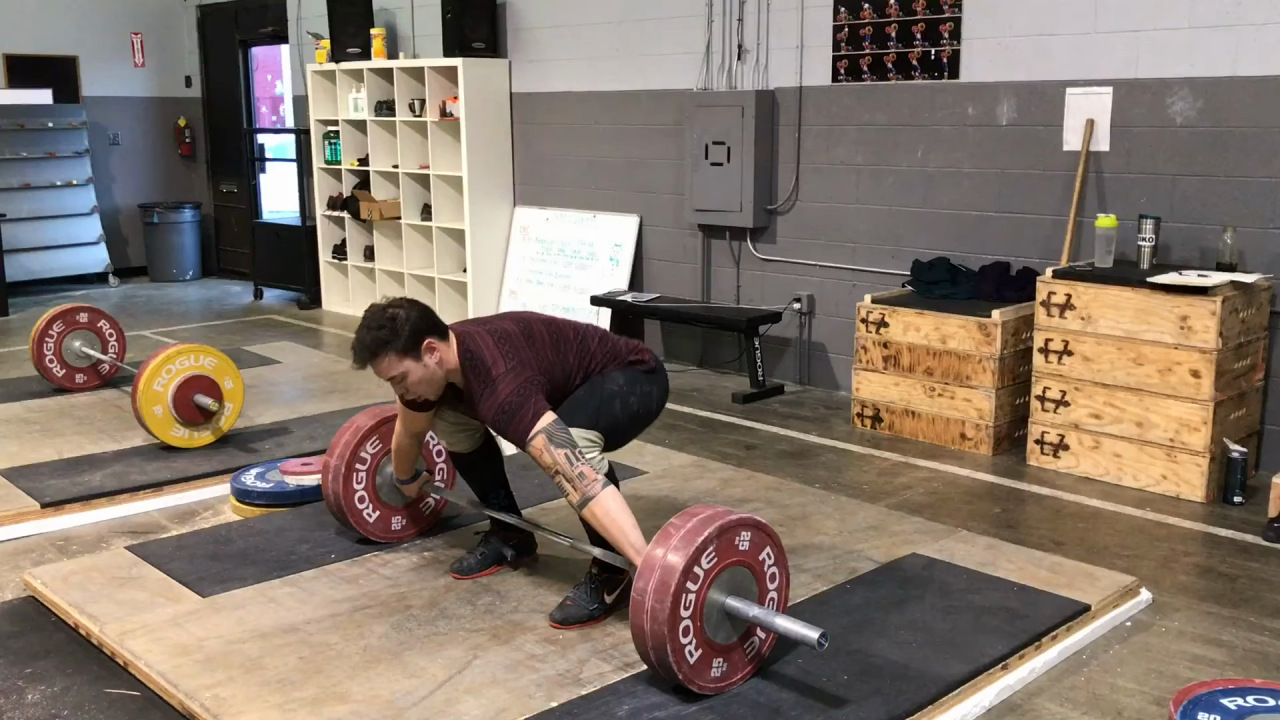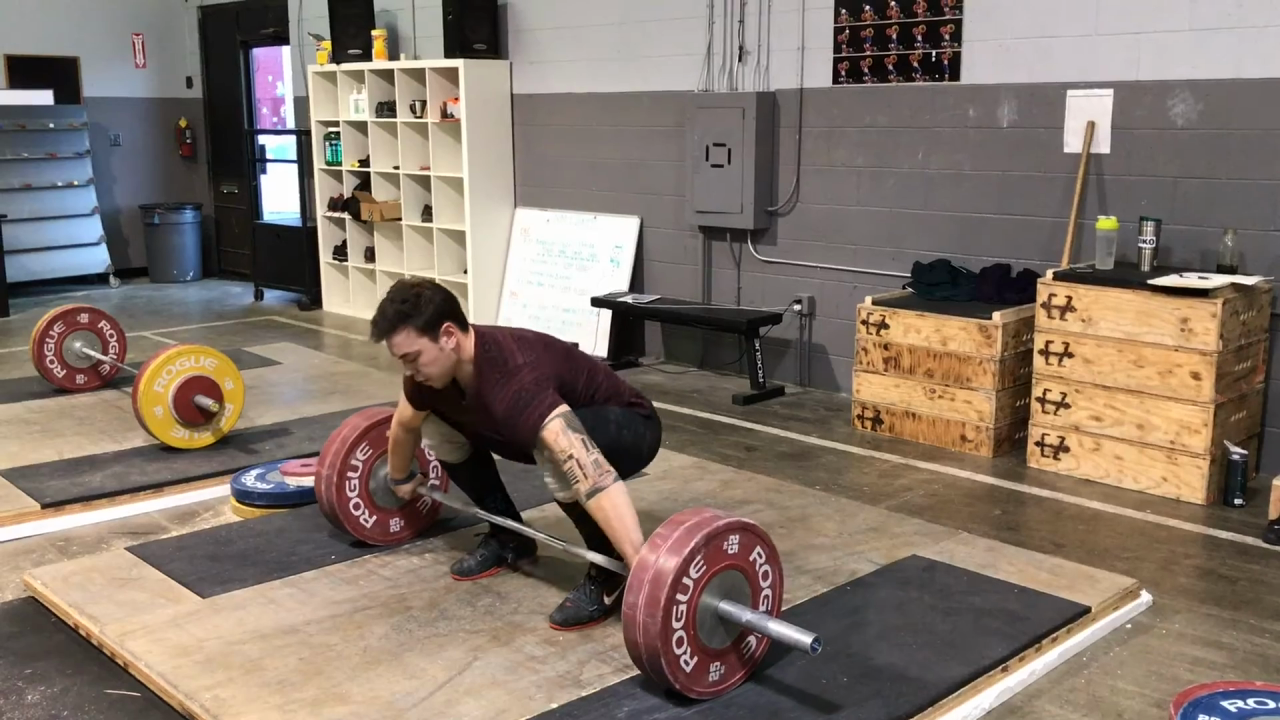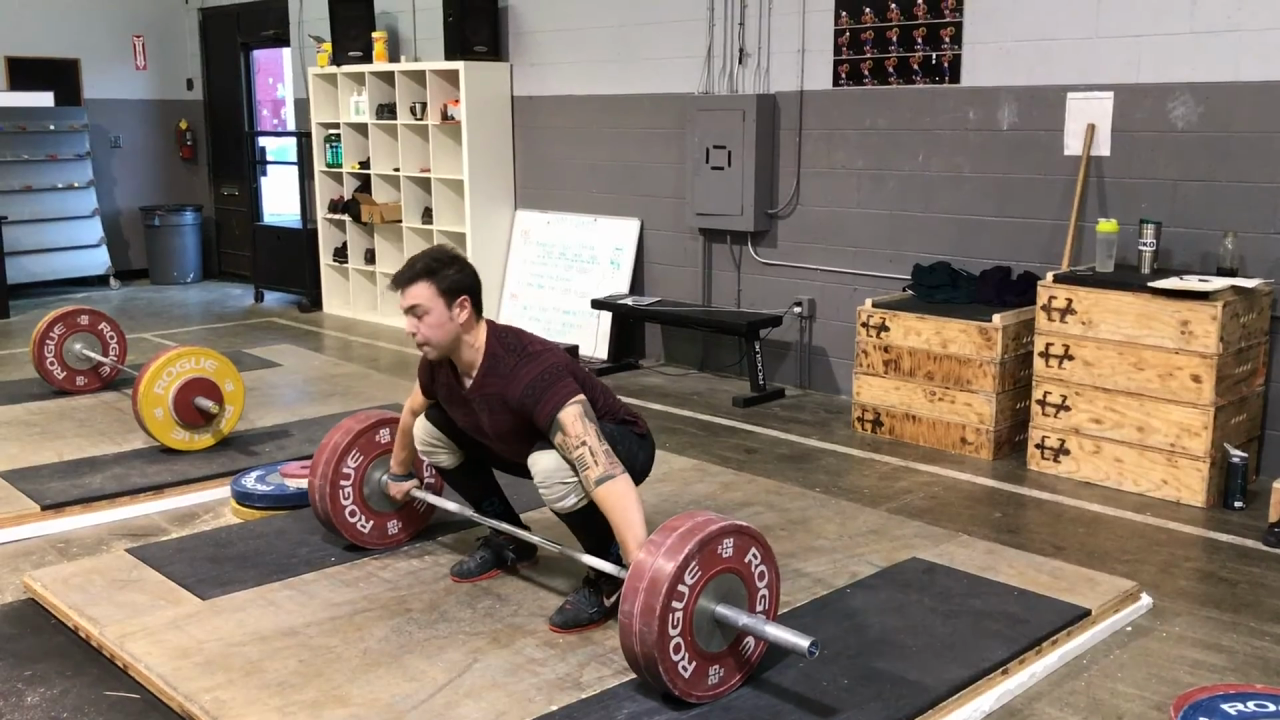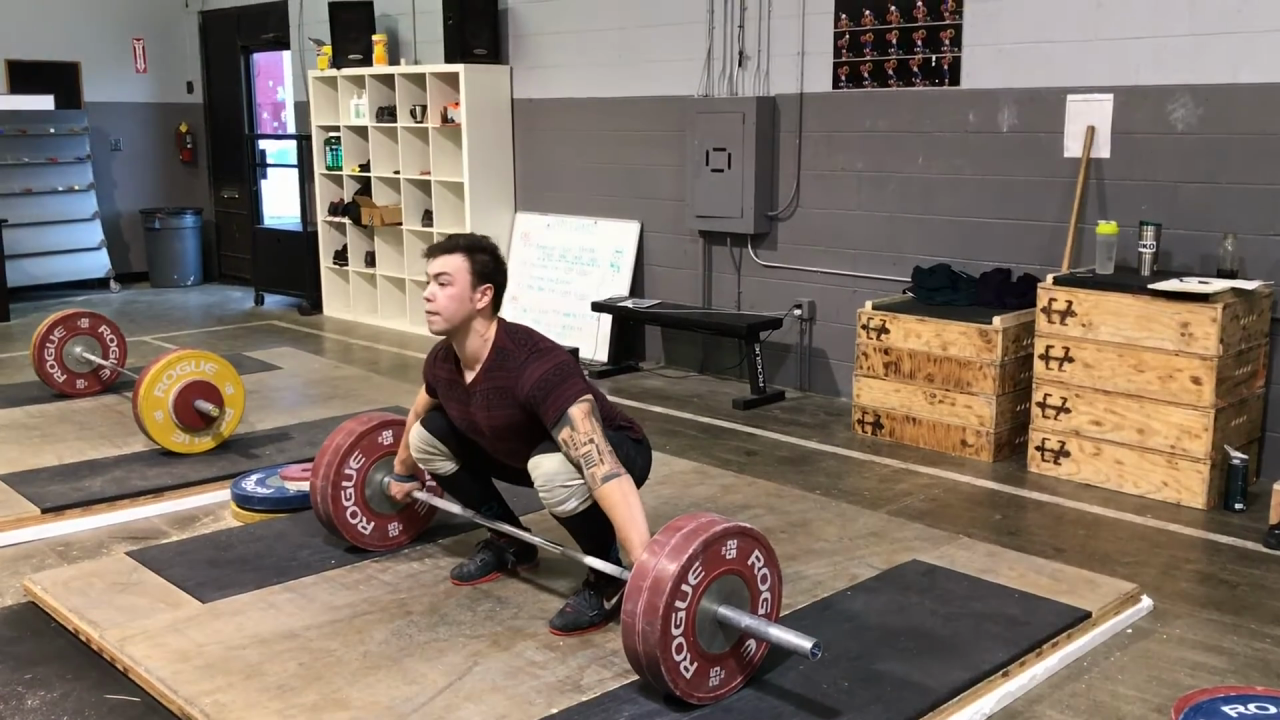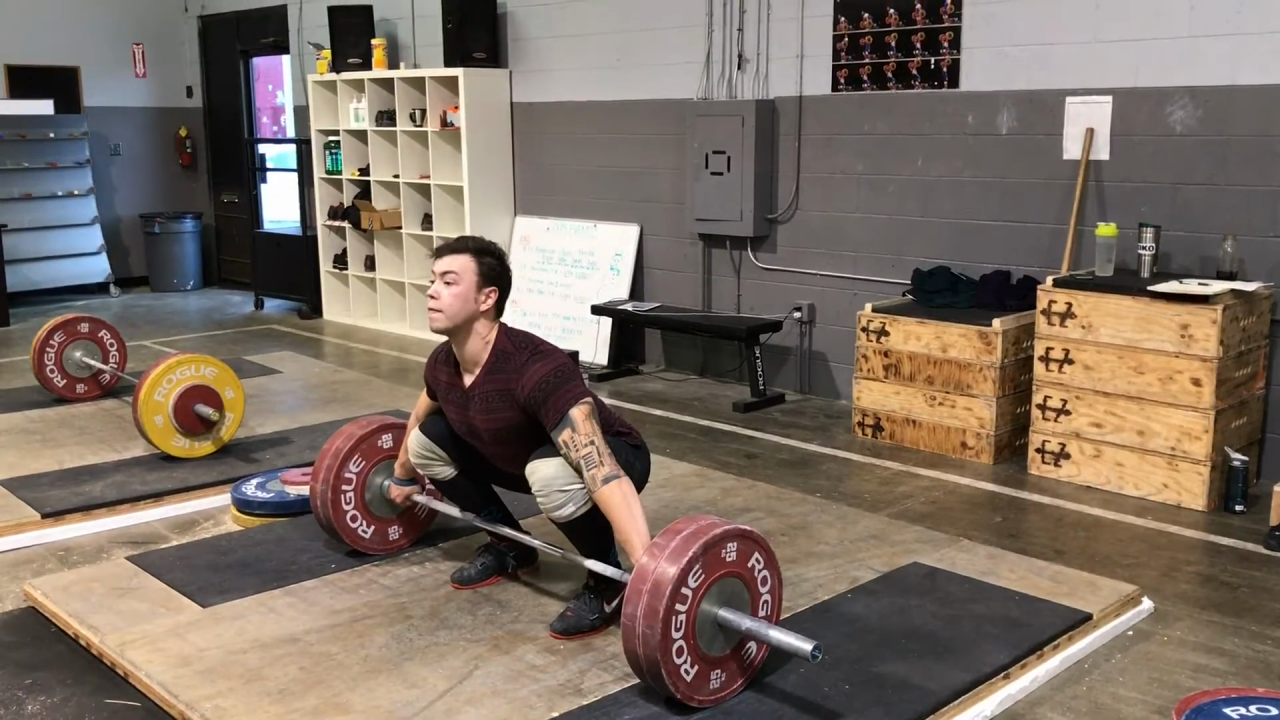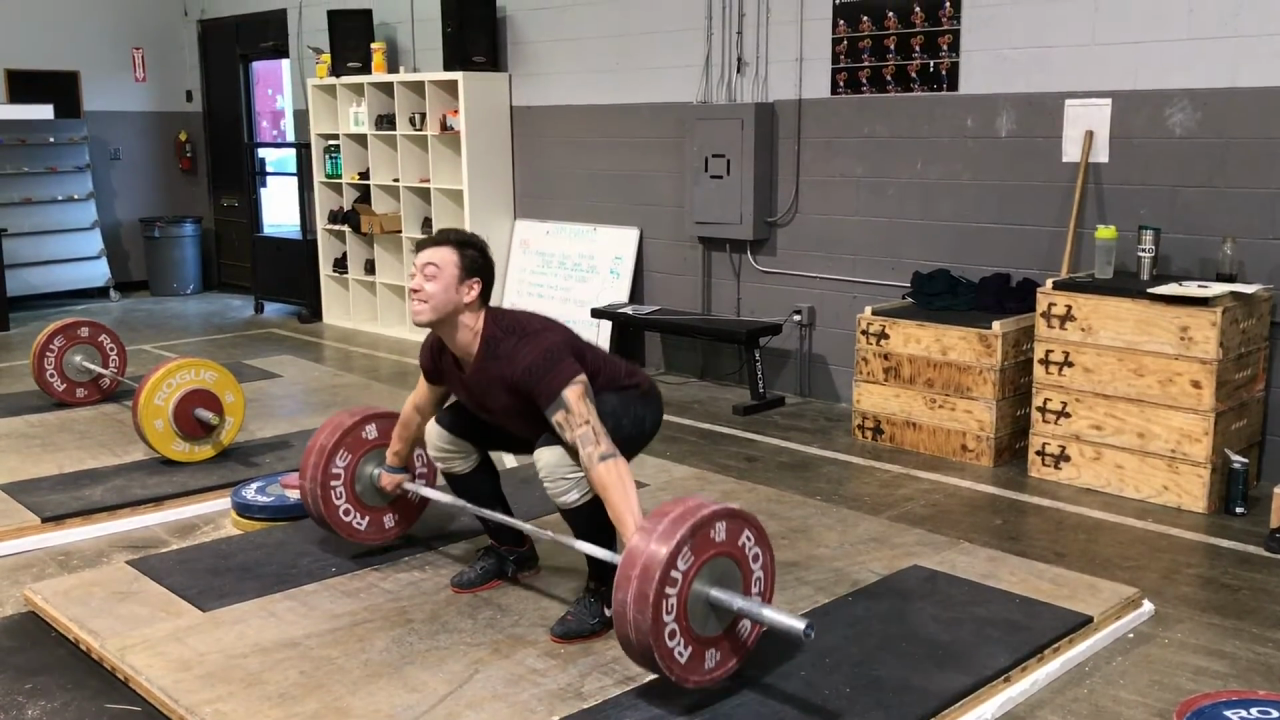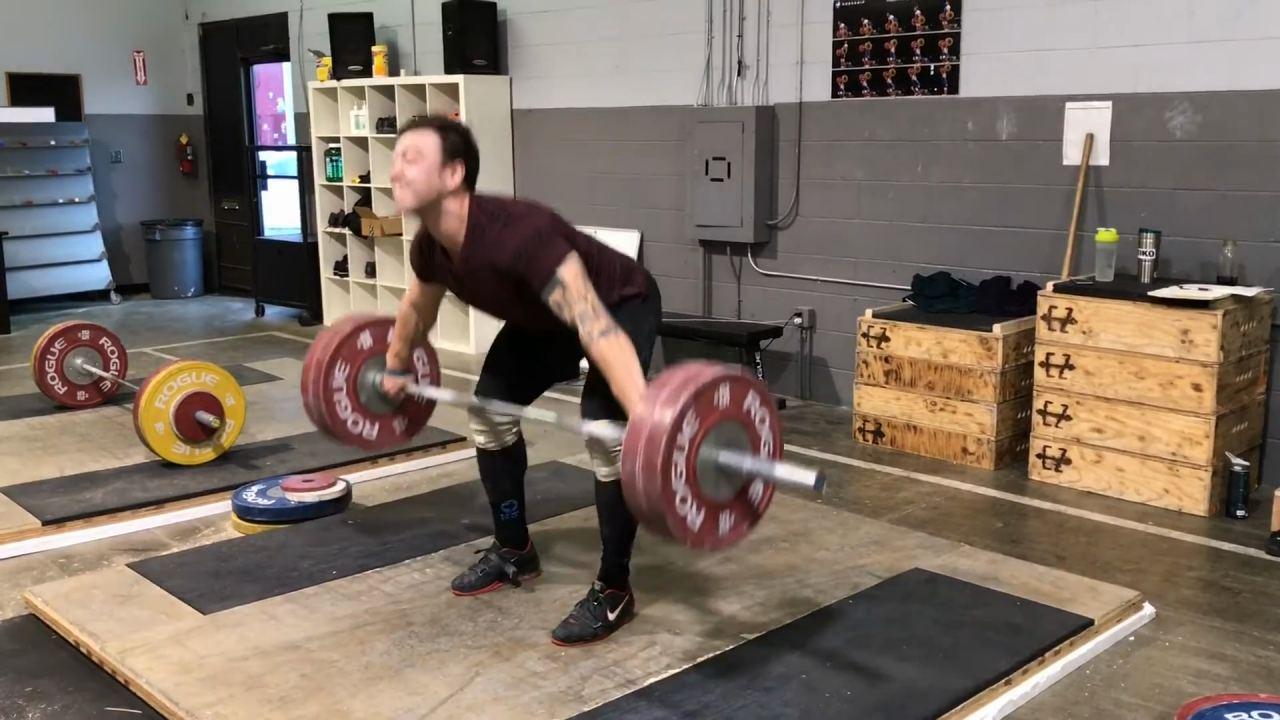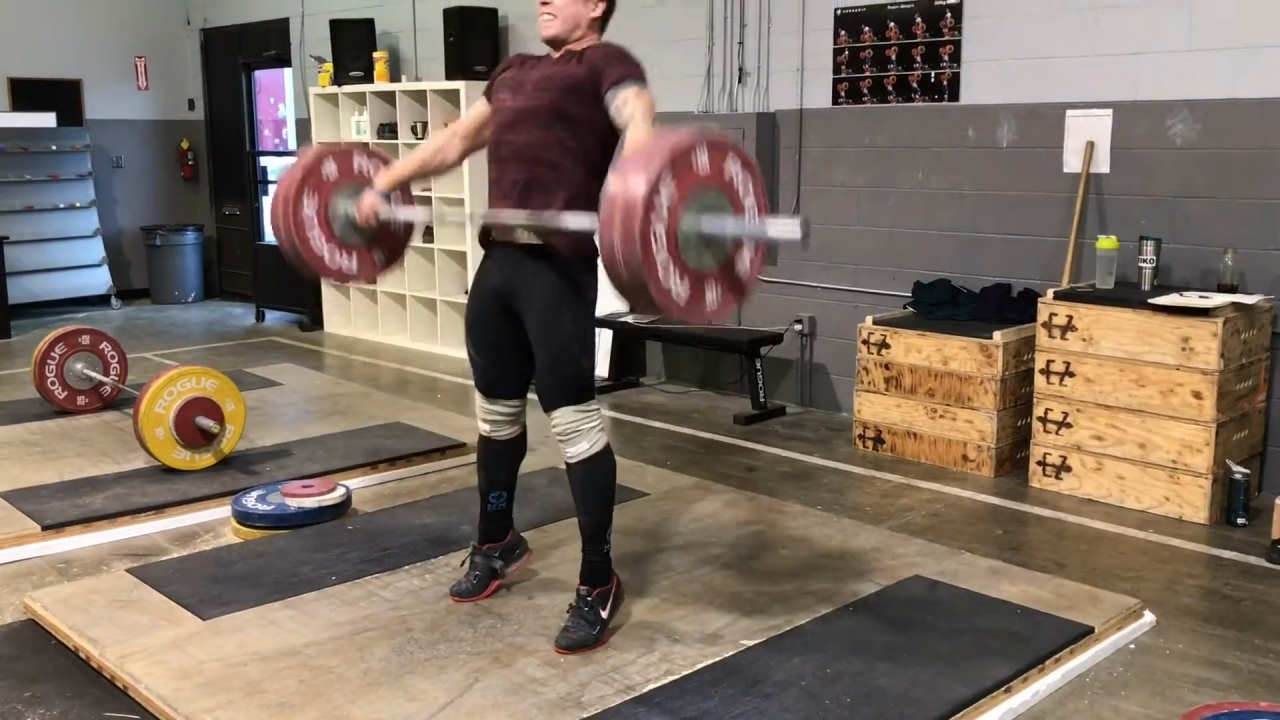
dt=0.4s
person 1, frame 1
left shoulder: (500, 381)
right shoulder: (432, 363)
left elbow: (578, 477)
right elbow: (409, 432)
right wrist: (406, 480)
left hip: (631, 376)
right hip: (566, 378)
left knee: (574, 441)
right knee: (451, 422)
left ankle: (612, 572)
right ankle: (509, 535)
person 1, frame 2
left shoulder: (513, 378)
right shoulder: (433, 367)
left elbow: (588, 472)
right elbow: (405, 426)
right wrist: (400, 479)
left hip: (628, 425)
left knee: (562, 460)
right knee: (438, 429)
left ankle: (611, 573)
right ankle: (509, 538)
person 1, frame 3
left shoulder: (528, 368)
right shoulder: (439, 362)
left elbow: (599, 466)
right elbow: (412, 412)
right wrist: (399, 472)
left hip: (622, 443)
left knee: (553, 465)
right knee: (431, 430)
left ankle: (610, 575)
right ankle: (508, 539)
person 1, frame 4
left shoulder: (537, 366)
right shoulder: (443, 361)
left elbow: (602, 468)
right elbow: (417, 415)
right wrist: (402, 473)
left hip: (617, 449)
left knee: (554, 469)
right knee: (427, 435)
left ankle: (609, 579)
right ankle: (509, 542)
person 1, frame 5
left shoulder: (537, 369)
right shoulder: (442, 364)
left elbow: (601, 471)
right elbow: (418, 419)
right wrist: (403, 476)
left hip: (615, 456)
left knee: (551, 474)
right knee: (428, 440)
left ankle: (608, 582)
right ankle: (509, 545)
person 1, frame 6
left shoulder: (529, 351)
right shoulder: (439, 351)
left elbow: (596, 452)
right elbow: (419, 408)
right wrist: (395, 464)
left hip: (623, 401)
left knee: (557, 460)
right knee: (443, 434)
left ankle: (607, 587)
right ankle: (511, 548)
person 1, frame 7
left shoulder: (517, 233)
right shoulder: (430, 247)
left elbow: (595, 326)
right elbow: (417, 308)
right wrist: (395, 366)
left hip: (620, 305)
right hip: (539, 313)
left knee: (606, 434)
right knee: (489, 414)
left ankle: (613, 591)
right ankle: (513, 551)
person 1, frame 8
left shoulder: (606, 64)
right shoulder: (516, 73)
left elbow: (639, 124)
right elbow: (458, 136)
right wrist: (383, 185)
left hip: (556, 268)
right hip: (498, 263)
left knee: (573, 420)
right knee: (496, 414)
left ankle: (599, 586)
right ankle: (497, 544)
